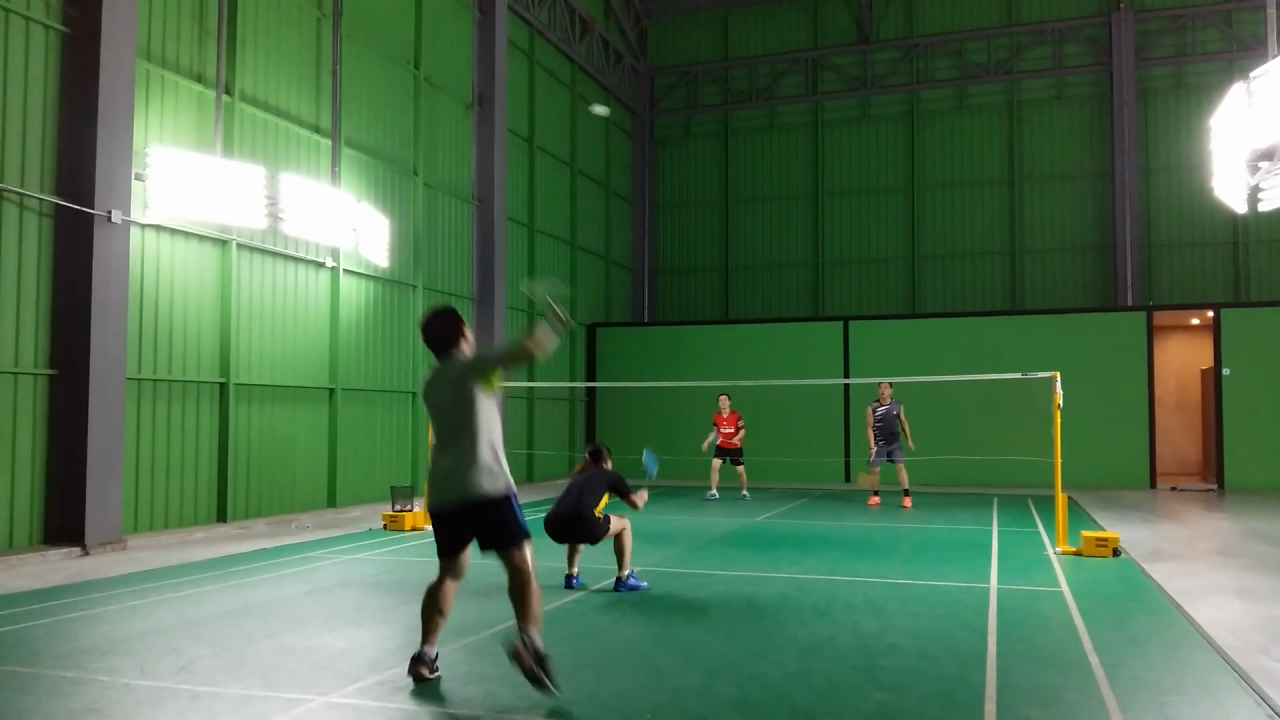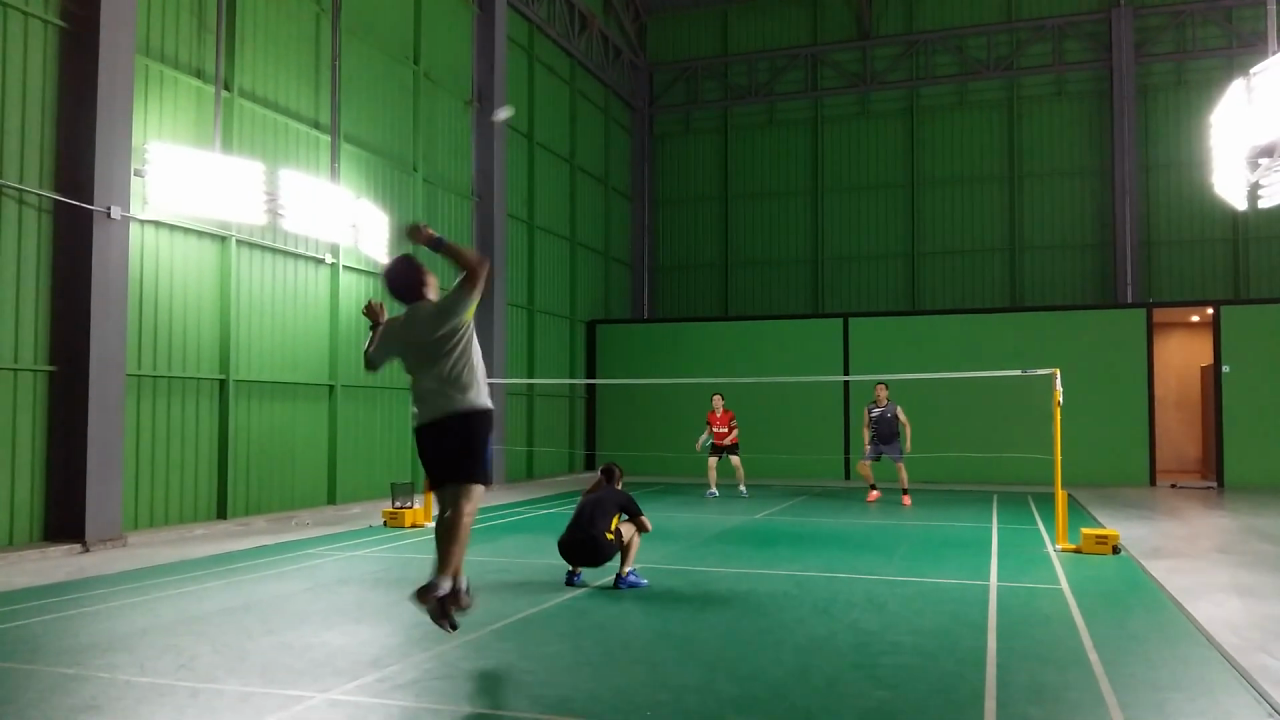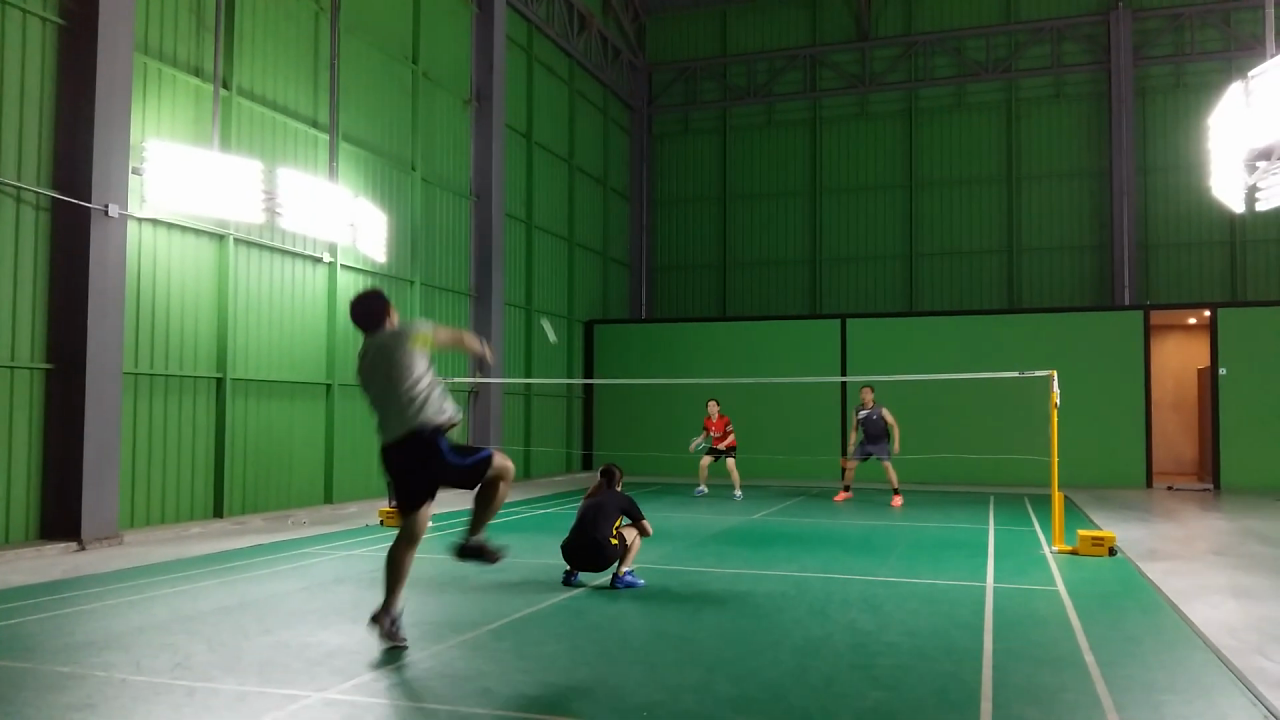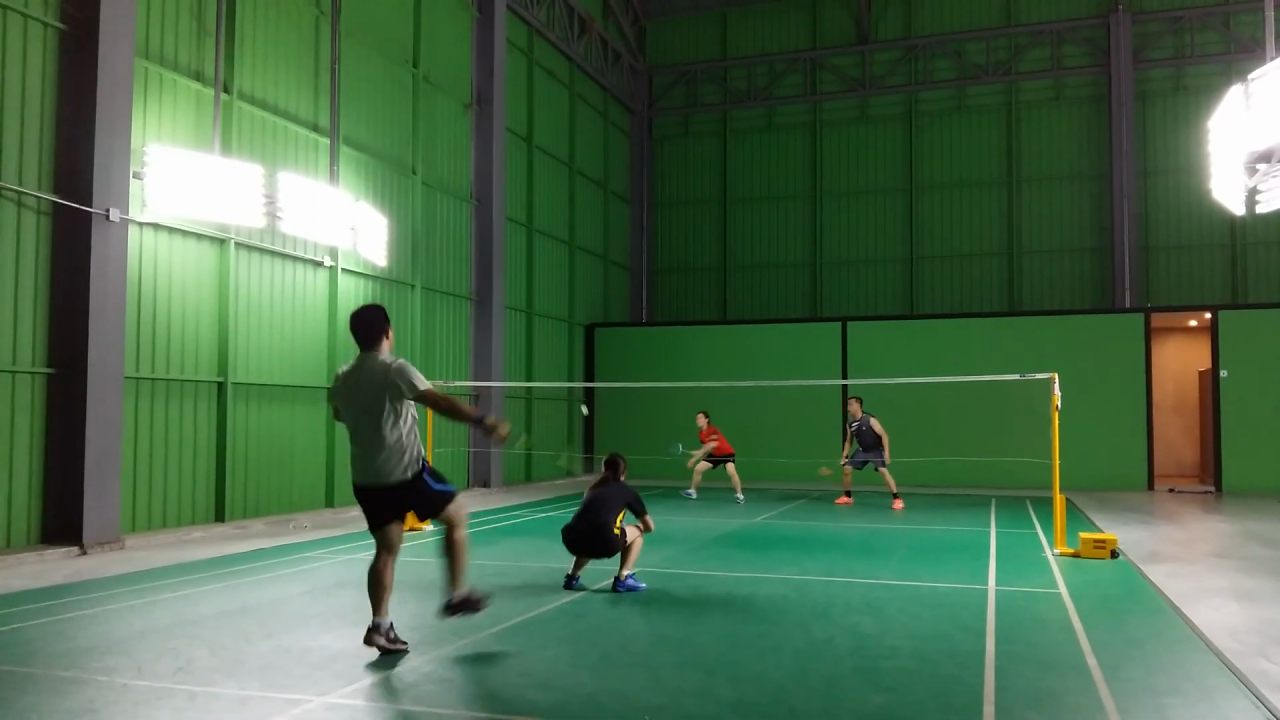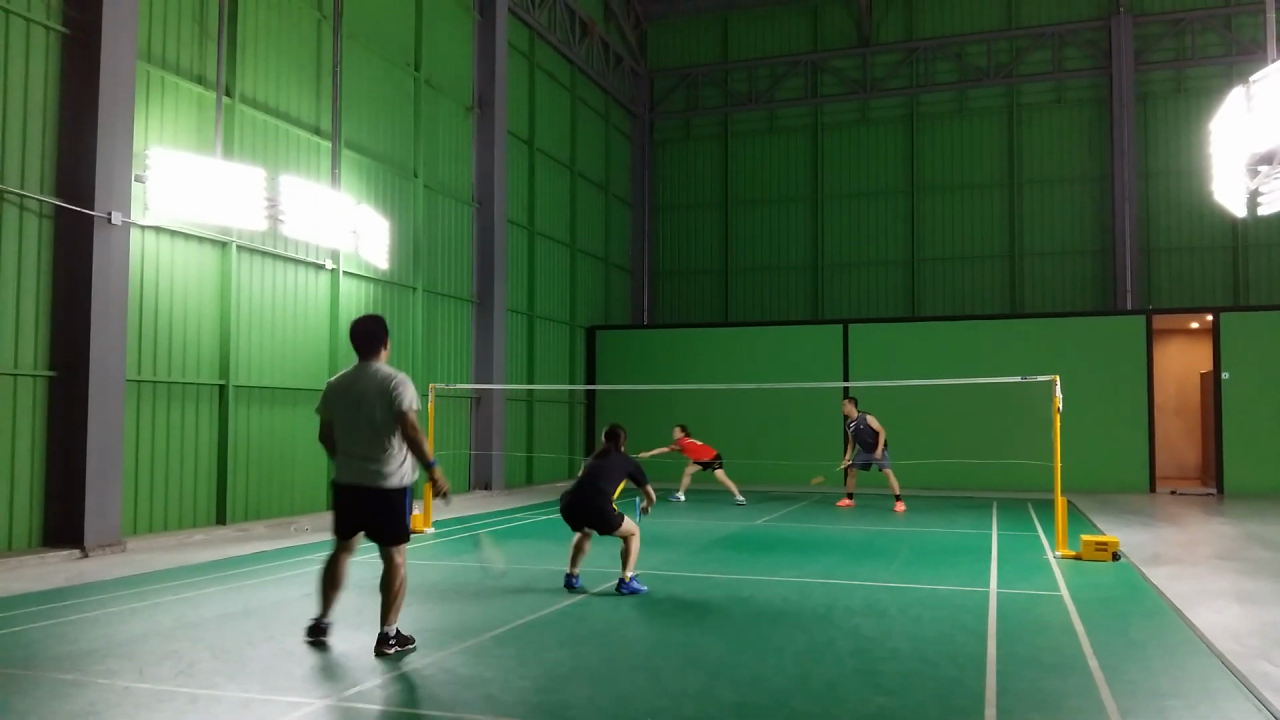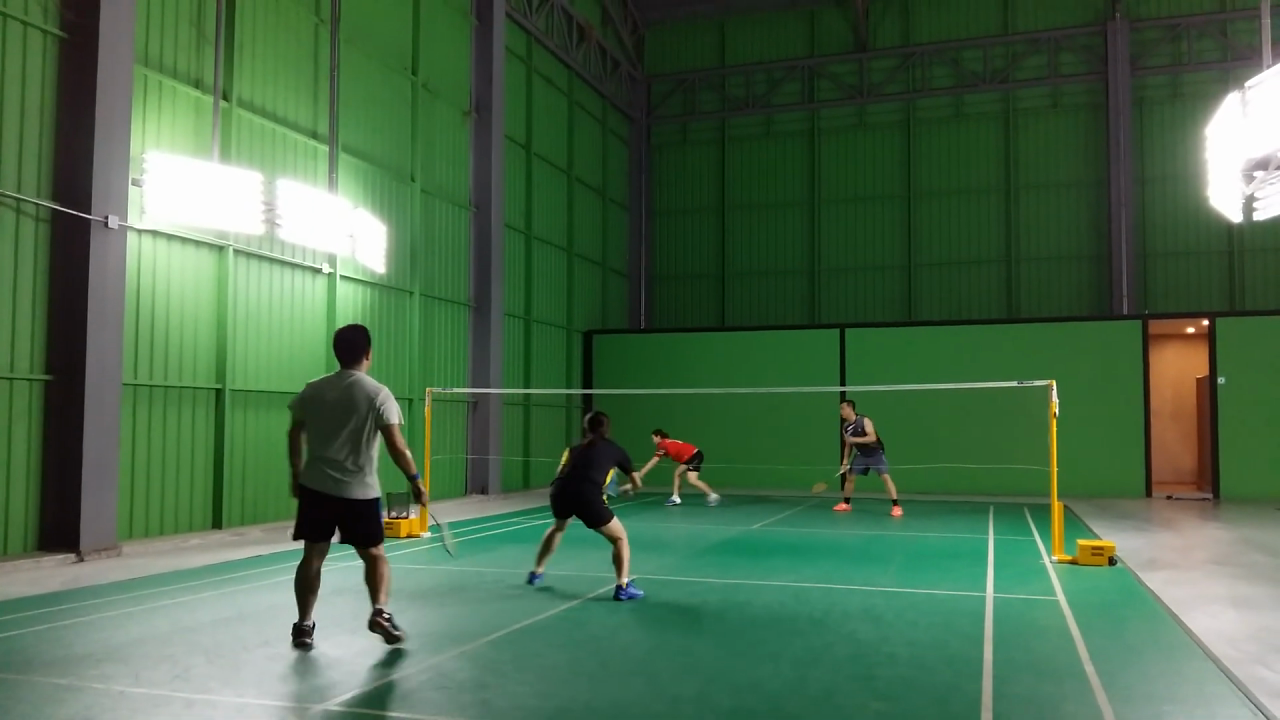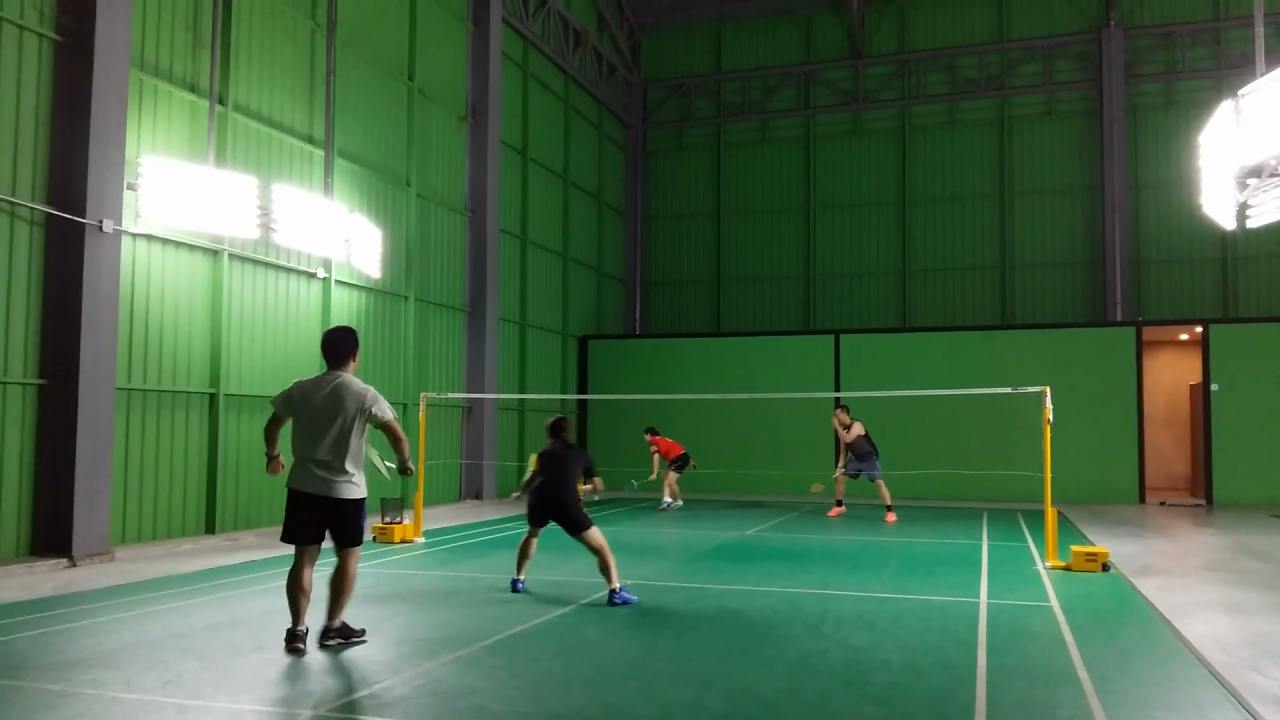
dt=0.2s
person 1, frame 1
left shoulder: (433, 384)
right shoulder: (468, 369)
right elbow: (528, 352)
right wrist: (548, 331)
left hip: (443, 496)
right hip: (485, 494)
left knee: (451, 573)
right knee: (522, 567)
left ankle: (425, 655)
right ankle: (529, 645)
person 1, frame 2
left shoulder: (393, 331)
right shoulder: (449, 309)
left elbow: (370, 361)
right elbow: (478, 266)
left wrist: (378, 325)
right wrist: (435, 241)
left hip: (428, 425)
right hip: (466, 418)
left knee: (449, 503)
right knee: (465, 503)
left ankle: (455, 584)
right ankle: (439, 587)
person 1, frame 3
left shoulder: (364, 361)
right shoulder: (405, 335)
right elbow: (456, 337)
right wrist: (480, 347)
left hip: (395, 451)
right hip: (425, 439)
left knee: (412, 531)
right knee: (502, 469)
left ankle: (389, 615)
right ankle: (474, 538)
person 1, frame 4
left shoulder: (342, 378)
right shoulder: (396, 370)
right elbow: (441, 403)
right wrist: (483, 421)
left hip: (365, 480)
right hip: (404, 474)
left knee: (386, 550)
right knee: (455, 514)
left ankle: (380, 626)
right ankle: (457, 594)
person 1, frame 5
left shoulder: (336, 385)
right shoulder: (397, 382)
left elbow: (325, 436)
right elbow: (411, 432)
right wrist: (434, 472)
left hip: (347, 481)
right hip: (389, 483)
left knee: (342, 552)
right knee: (395, 560)
left ankle: (321, 622)
right ankle: (388, 633)
person 1, frame 6
left shoulder: (313, 390)
right shoulder: (378, 394)
left elbow: (295, 436)
right elbow: (396, 445)
left wrist: (296, 474)
right wrist: (415, 480)
left hip: (315, 488)
right hip: (360, 491)
left knee: (312, 557)
right knee: (375, 557)
left ankle: (304, 625)
right ankle: (380, 614)
person 1, frame 7
left shoulder: (300, 390)
right shoulder: (365, 395)
left elbow: (271, 430)
right elbow: (398, 437)
left wrist: (272, 455)
right wrist: (403, 461)
left hip: (304, 488)
right hip: (347, 491)
left knee: (304, 559)
right knee: (347, 559)
left ankle: (298, 631)
right ankle: (332, 626)
